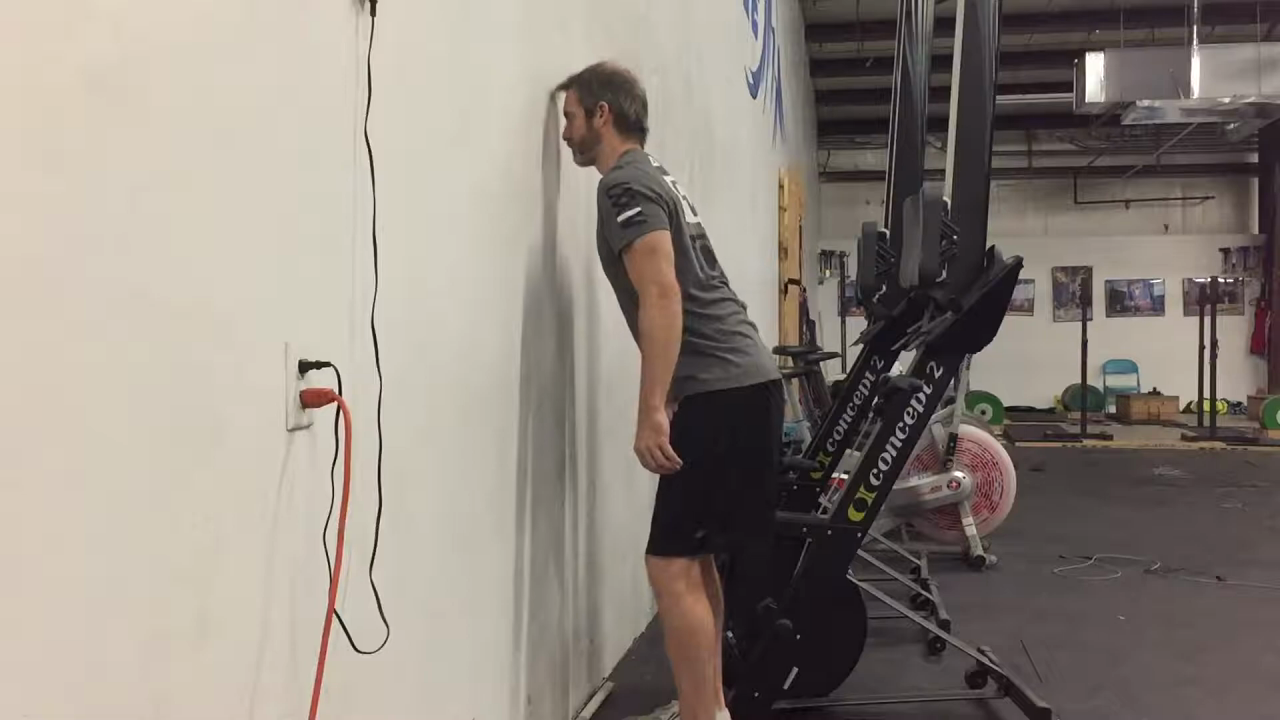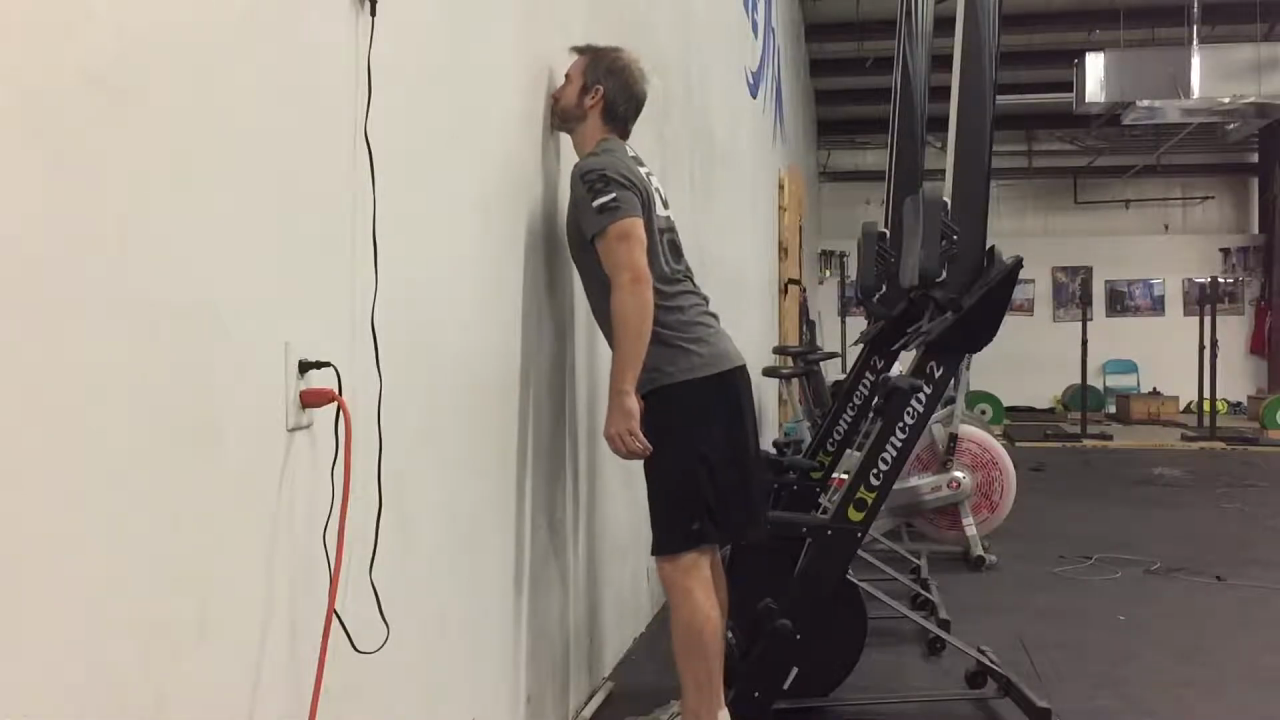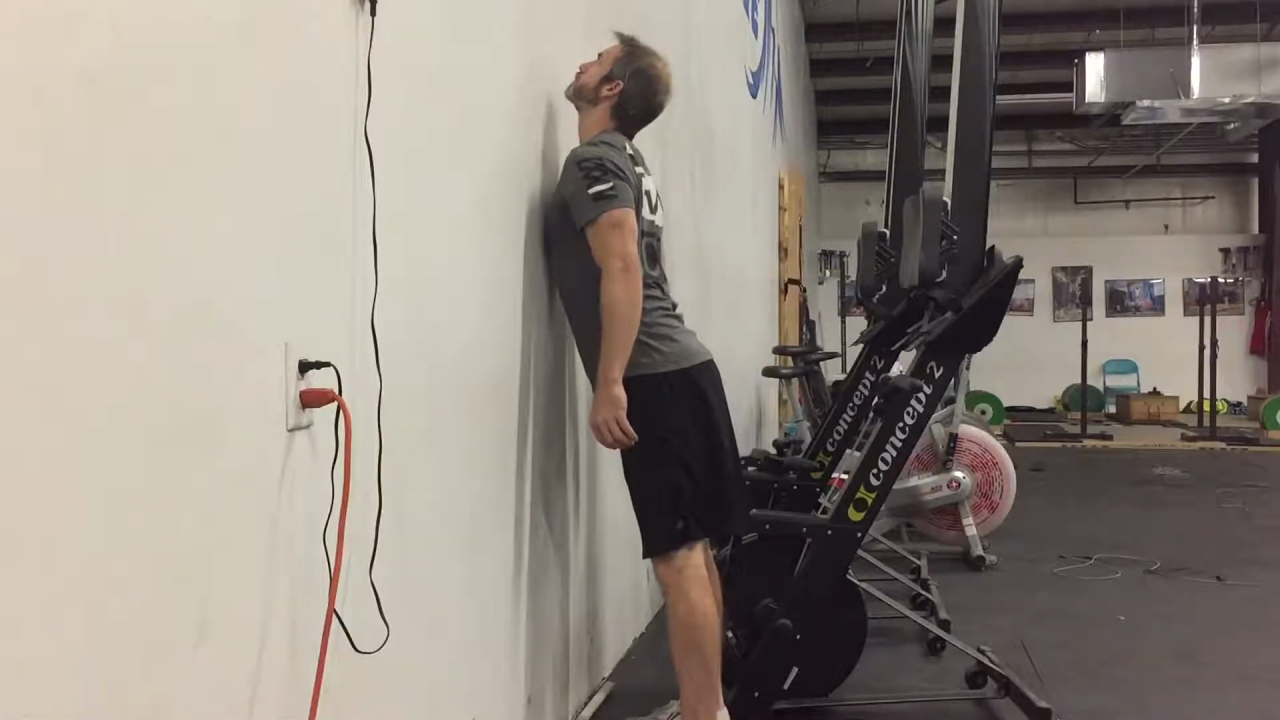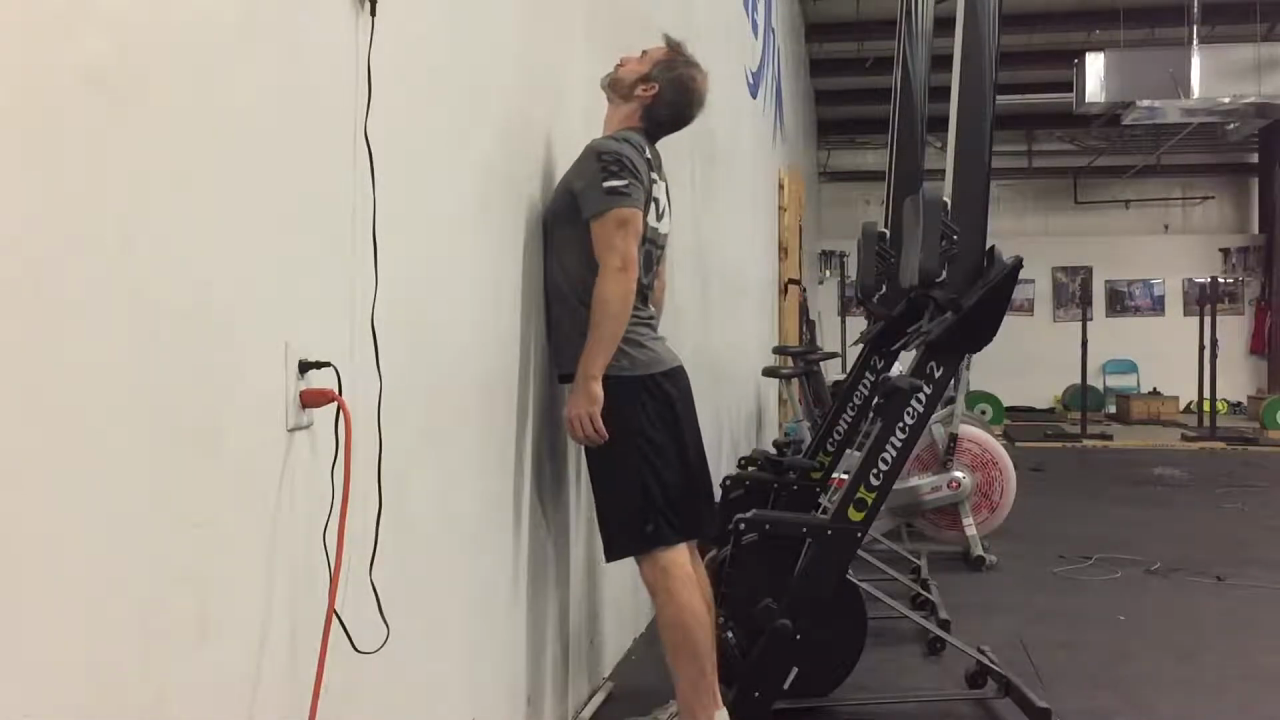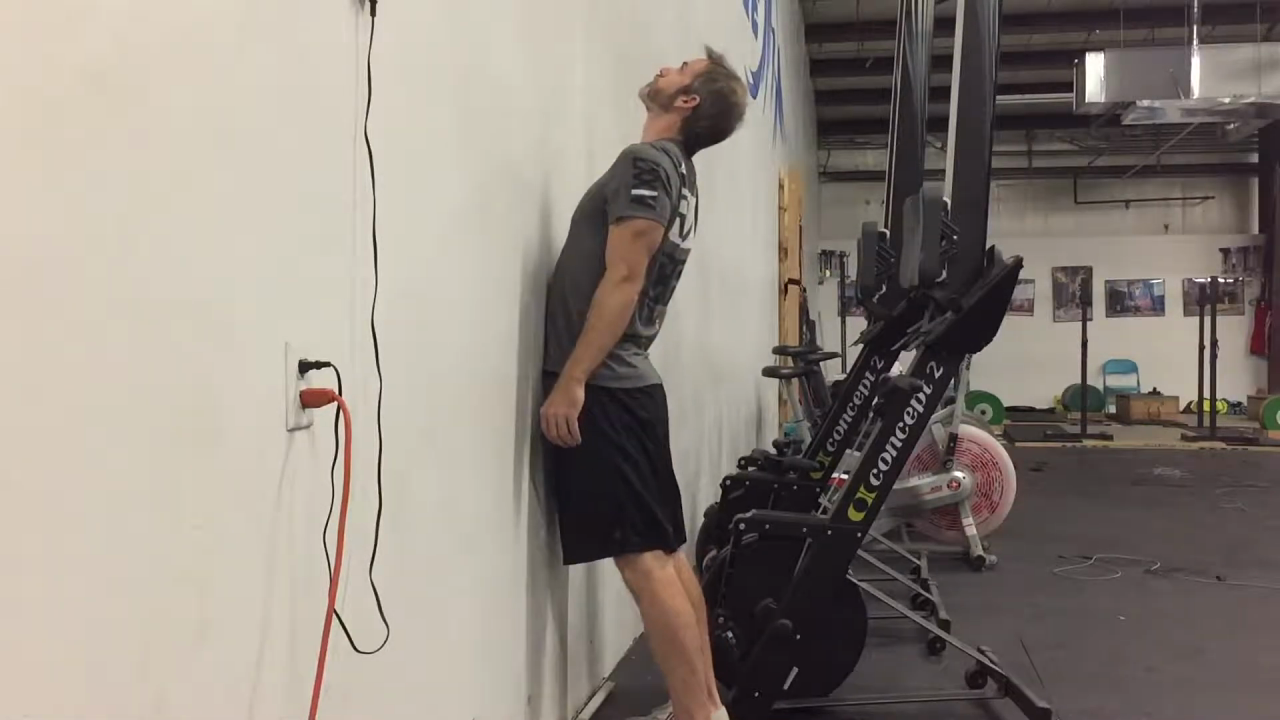
dt=1s
person 1, frame 1
left shoulder: (624, 186)
right shoulder: (651, 178)
left elbow: (662, 296)
left wrist: (651, 411)
right wrist: (669, 402)
left hip: (721, 392)
right hip: (741, 382)
left knee: (672, 565)
right knee: (693, 557)
person 1, frame 2
left shoulder: (599, 172)
right shoulder: (626, 166)
left elbow: (633, 282)
left wrist: (621, 397)
right wrist: (640, 389)
left hip: (686, 383)
right hip: (709, 371)
left knee: (682, 560)
right knee: (700, 552)
person 1, frame 3
left shoulder: (594, 161)
right shoulder: (626, 162)
left elbow: (622, 272)
left wrist: (609, 385)
left hip: (655, 379)
right hip: (681, 369)
left knee: (677, 554)
right knee: (693, 547)
person 1, frame 4
left shoulder: (610, 155)
right shoulder: (643, 162)
left elbow: (617, 269)
left wrist: (588, 378)
left hip: (624, 382)
right hip: (654, 372)
left knee: (660, 552)
right knee: (678, 547)
person 1, frame 5
left shoulder: (646, 162)
right shoulder: (678, 174)
left elbow: (622, 280)
left wrist: (571, 380)
left hip: (600, 388)
right hip: (631, 383)
left knee: (642, 557)
right knee: (663, 551)
